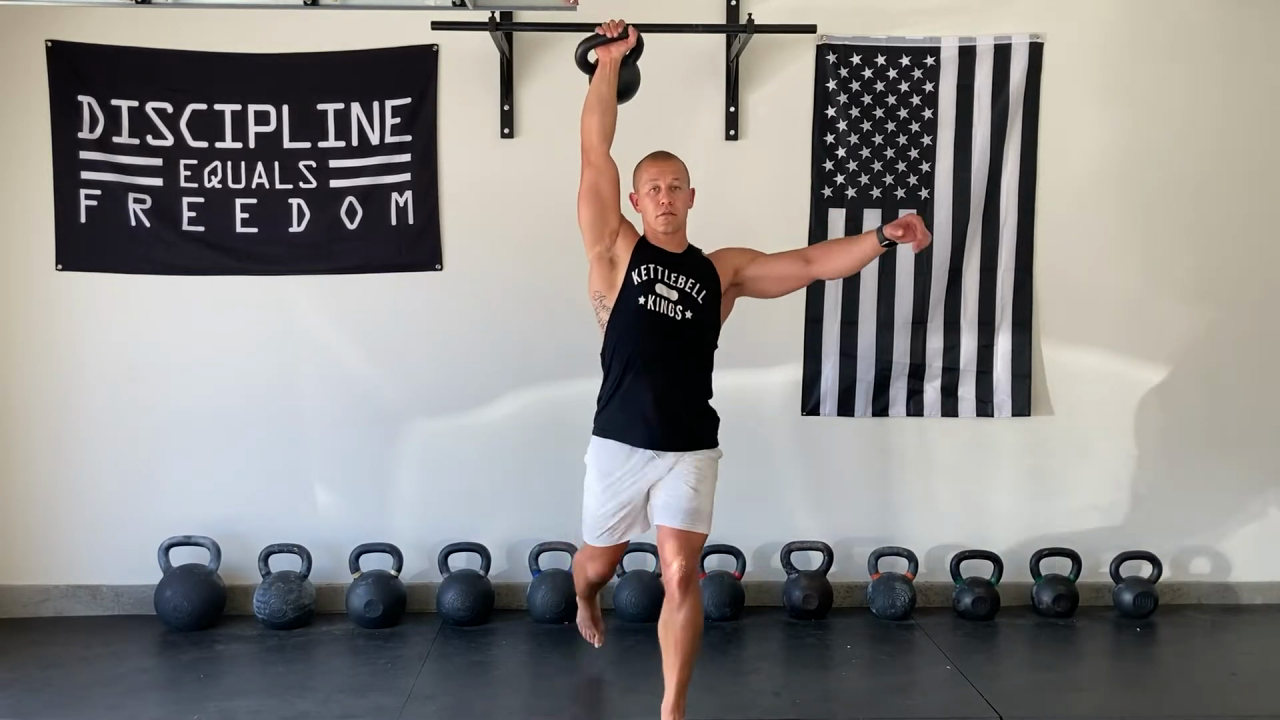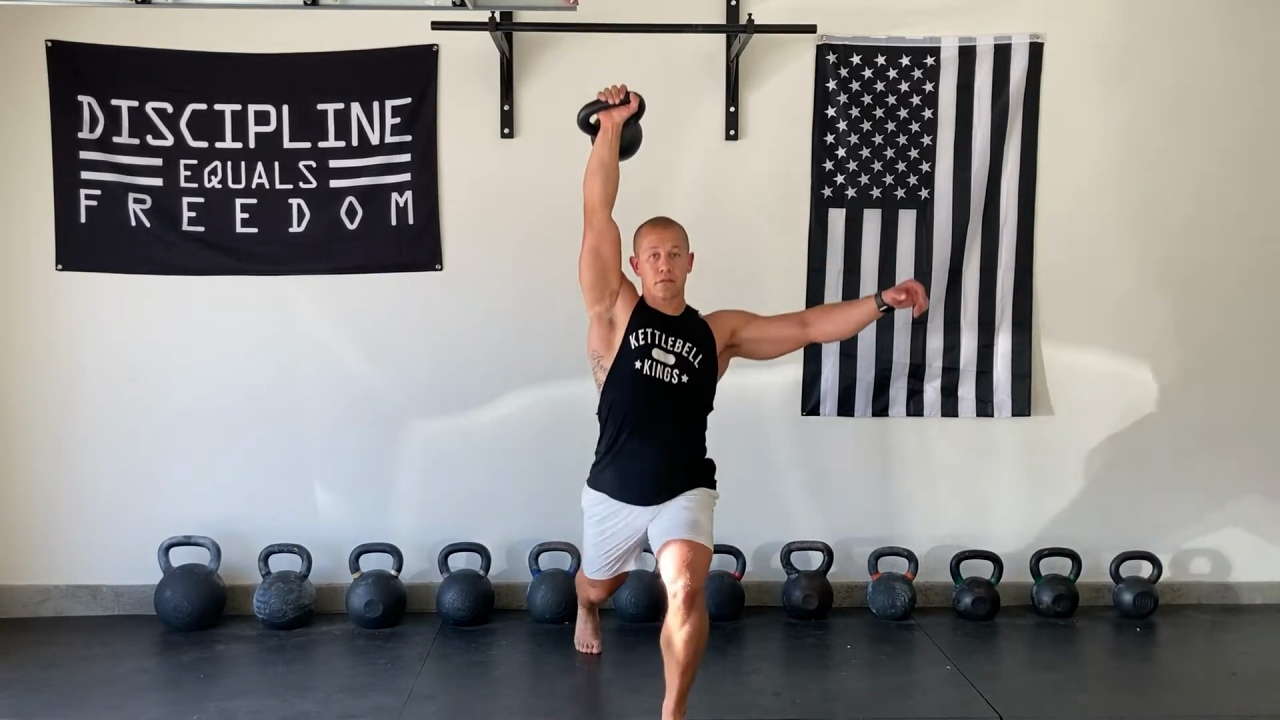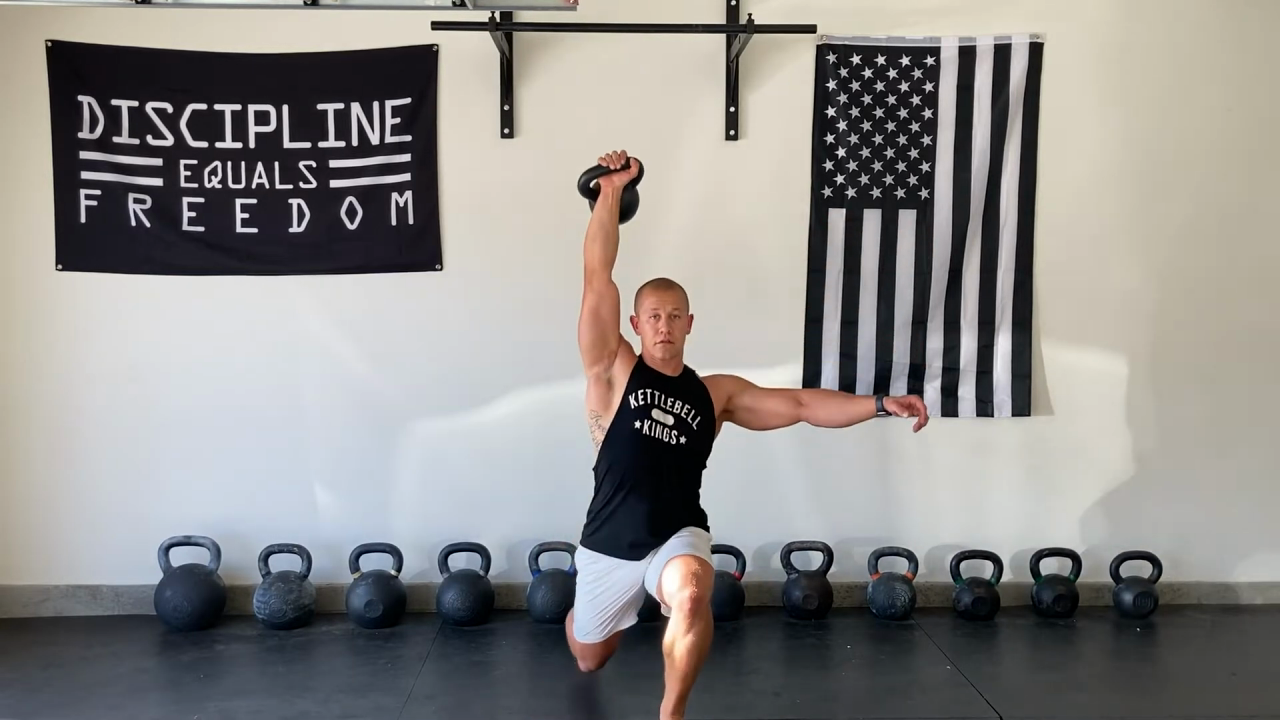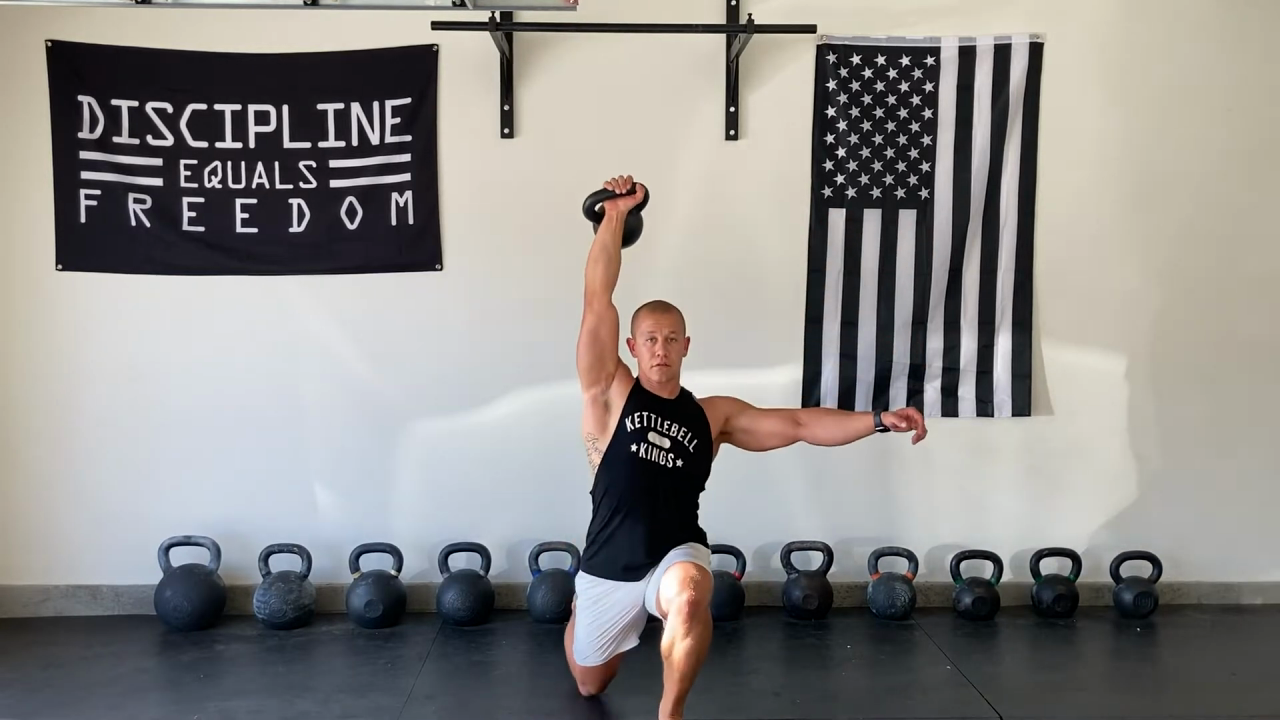
dt=0.3s
person 1, frame 1
left shoulder: (722, 270)
right shoulder: (614, 251)
left elbow: (813, 263)
right elbow: (594, 155)
left wrist: (883, 237)
right wrist: (609, 63)
left hip: (689, 449)
right hip: (619, 442)
left knee: (681, 577)
right knee: (598, 561)
right ankle: (586, 605)
person 1, frame 2
left shoulder: (718, 330)
right shoulder: (615, 311)
left elbow: (808, 326)
right elbow: (596, 216)
left wrist: (881, 301)
right wrist: (611, 126)
left hip: (684, 492)
right hip: (615, 491)
left knee: (685, 590)
right knee: (598, 588)
right ankle: (586, 614)
person 1, frame 3
left shoulder: (714, 393)
right shoulder: (613, 372)
left elbow: (801, 403)
right elbow: (596, 277)
left wrist: (879, 404)
right wrist: (611, 193)
left hip: (677, 538)
right hip: (611, 546)
left knee: (691, 597)
right knee: (589, 655)
right ankle: (585, 611)
person 1, frame 4
left shoulder: (712, 415)
right shoulder: (609, 393)
left elbow: (799, 424)
right elbow: (596, 301)
left wrist: (878, 419)
right wrist: (614, 217)
left hip: (676, 553)
right hip: (610, 567)
left knee: (690, 599)
right ankle: (581, 614)
